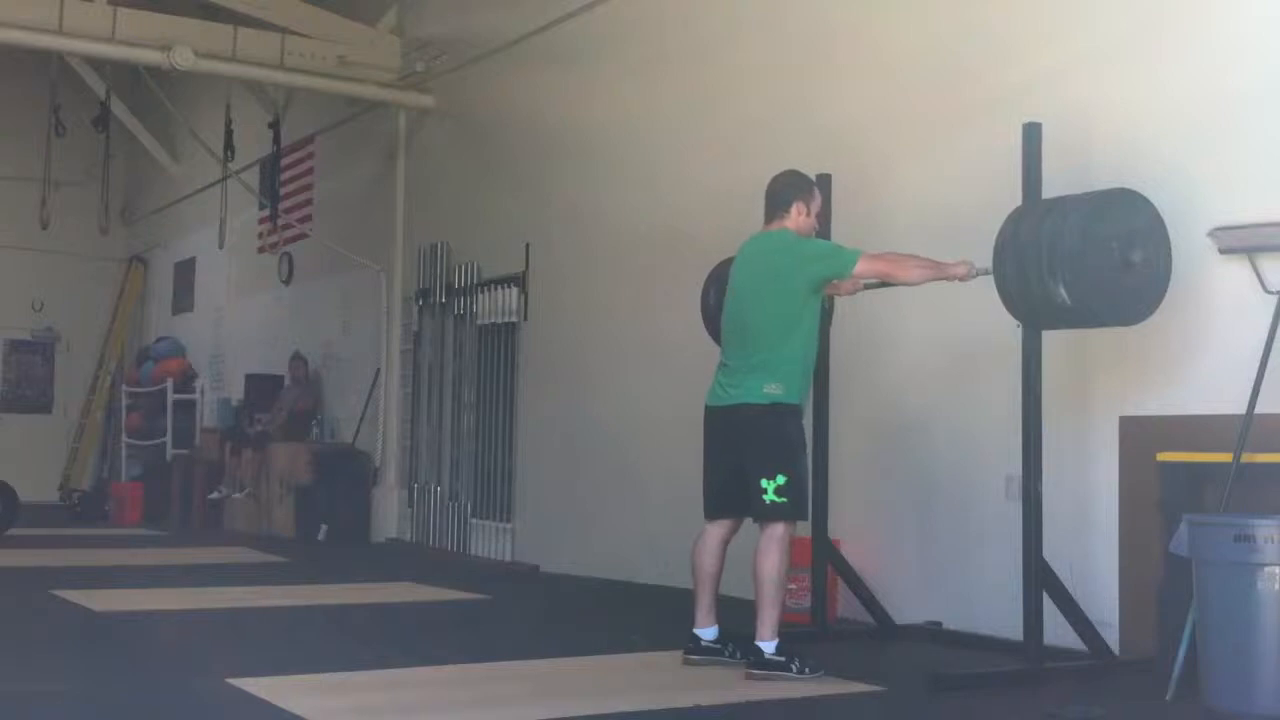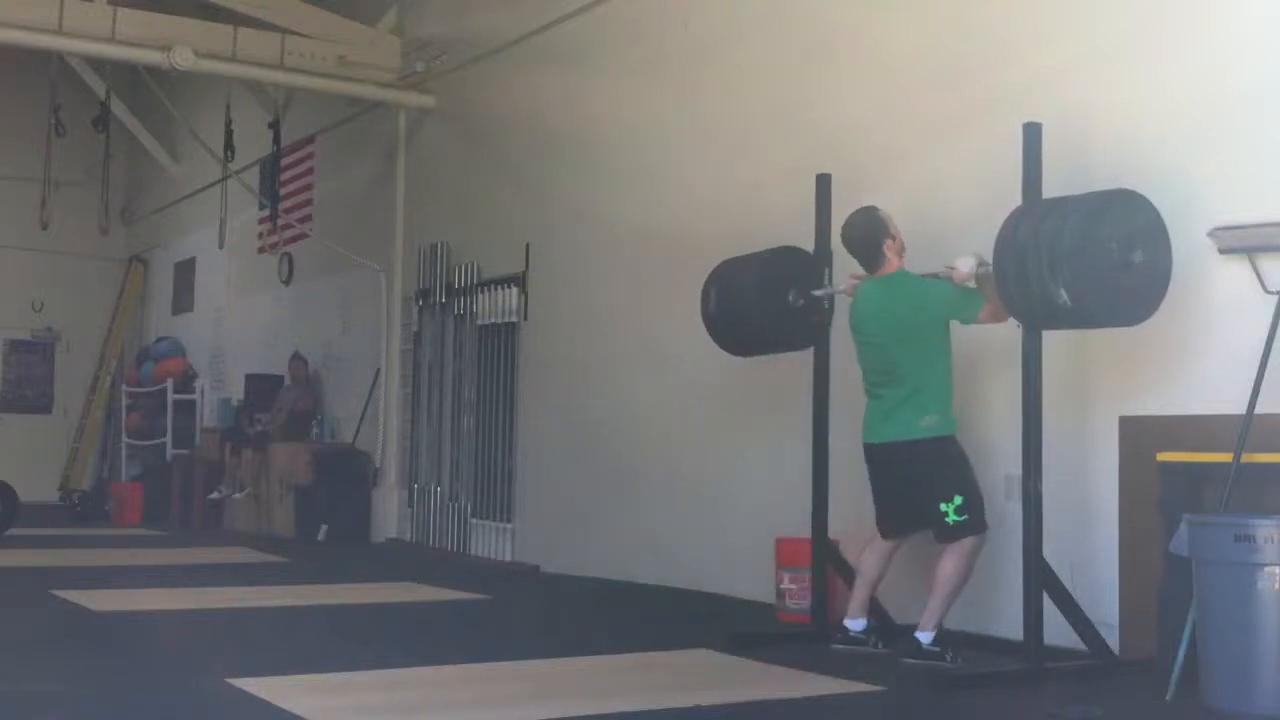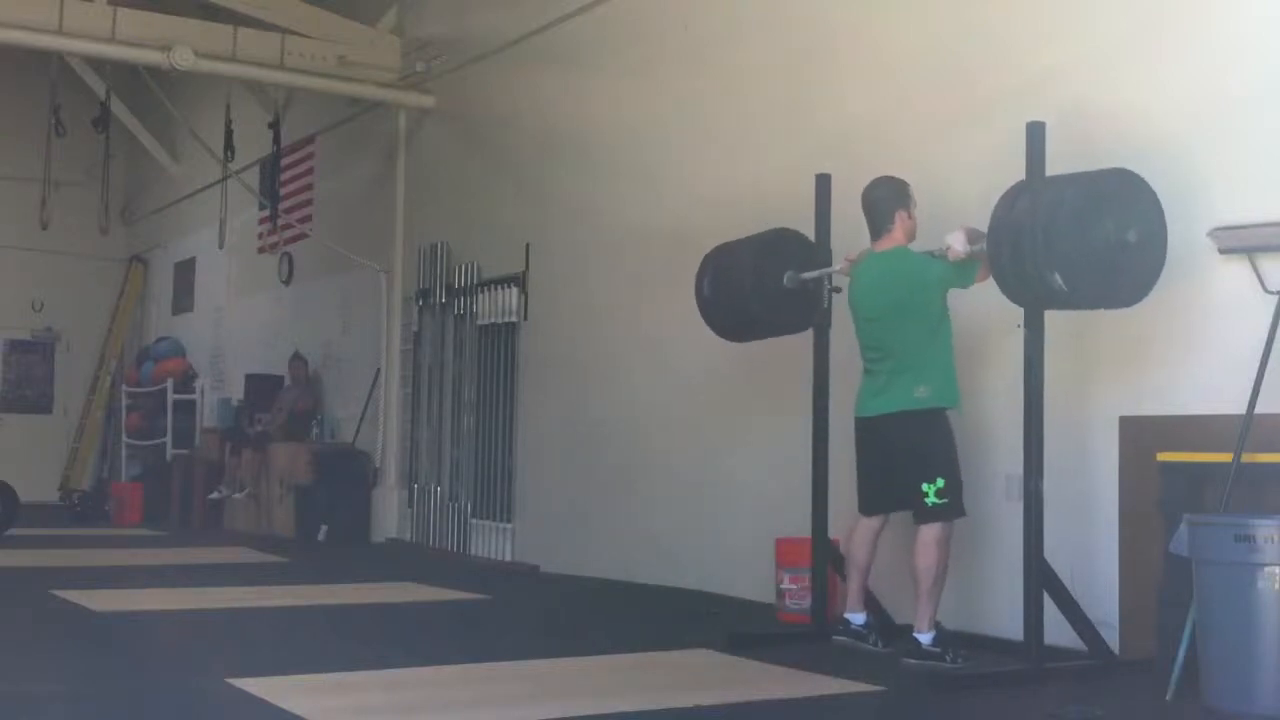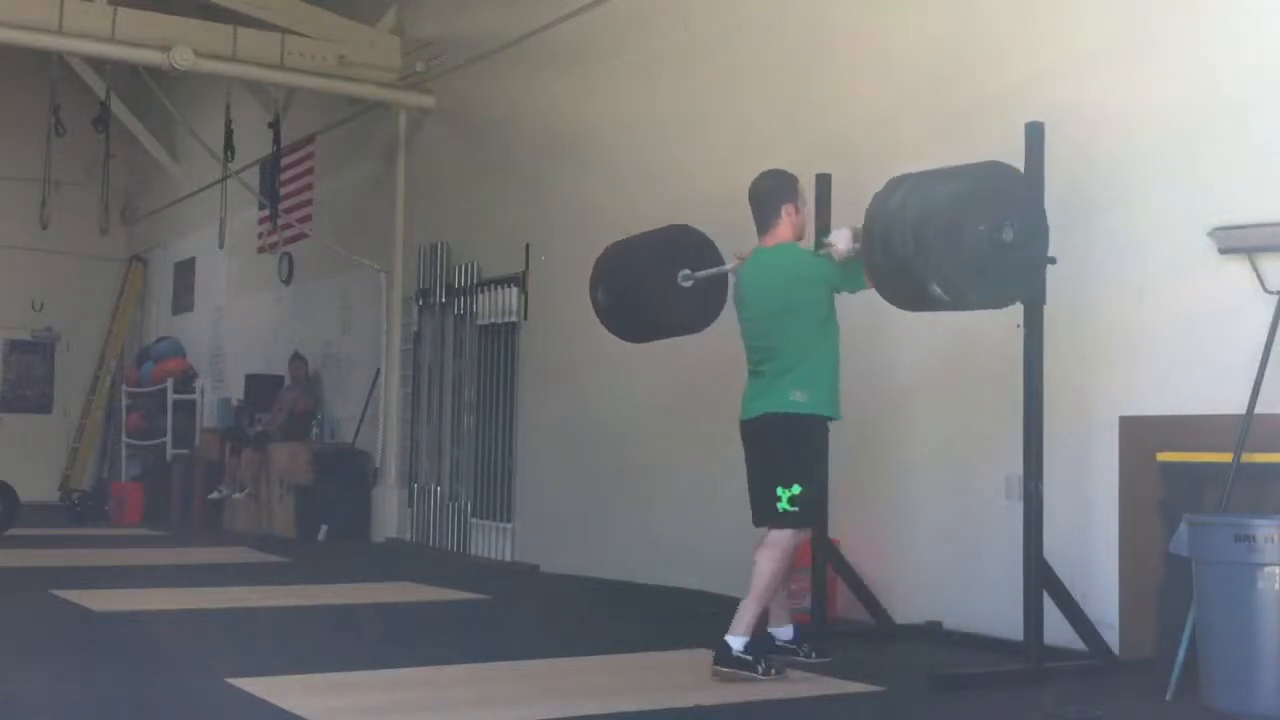
dt=1s
person 1, frame 1
left shoulder: (751, 252)
right shoulder: (801, 251)
right elbow: (888, 267)
left wrist: (830, 288)
right wrist: (950, 270)
left hip: (725, 407)
right hip: (767, 409)
left knee: (720, 521)
right knee: (777, 525)
left ankle: (703, 636)
right ankle: (767, 651)
person 1, frame 2
left shoulder: (860, 302)
right shoulder: (929, 293)
right elbow: (997, 311)
right wrist: (978, 275)
left hip: (880, 440)
right hip: (924, 440)
left knee: (890, 534)
right knee: (967, 536)
left ankle: (853, 626)
right ankle: (924, 639)
person 1, frame 3
left shoulder: (860, 275)
right shoulder: (923, 268)
right elbow: (985, 268)
right wrist: (970, 245)
left hip: (872, 414)
right hip: (918, 413)
left knee: (871, 515)
right knee: (934, 523)
left ankle: (853, 618)
right ankle: (923, 638)
person 1, frame 4
left shoulder: (746, 272)
right shoulder: (810, 266)
right elbow: (869, 277)
right wrist: (851, 249)
left hip: (758, 415)
right hip: (796, 415)
left knee: (780, 527)
right knee: (788, 531)
left ankle: (780, 636)
right ankle: (735, 644)
